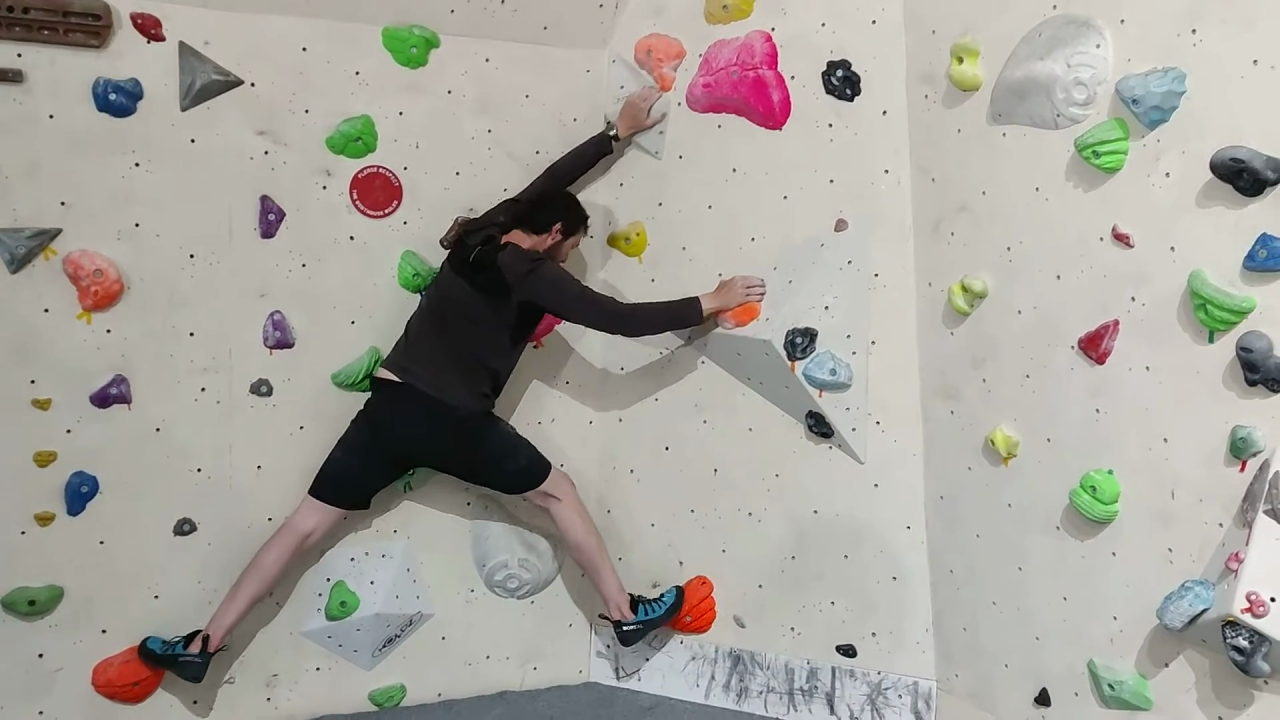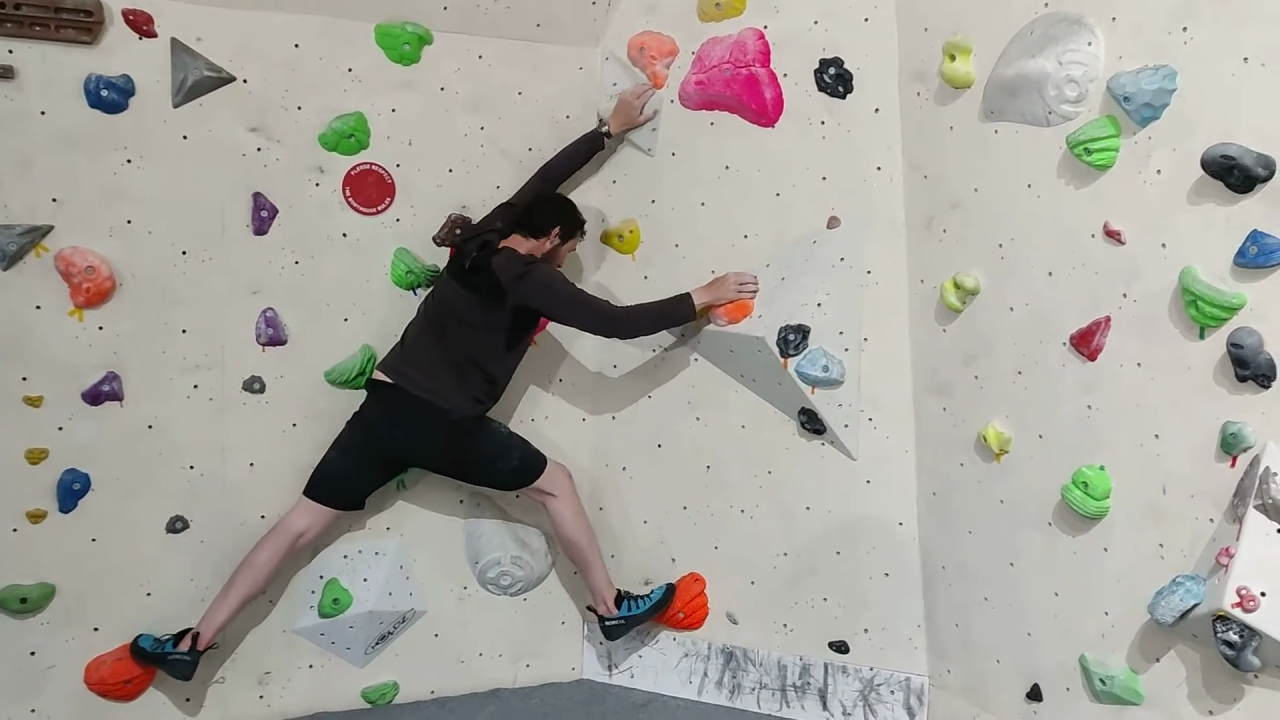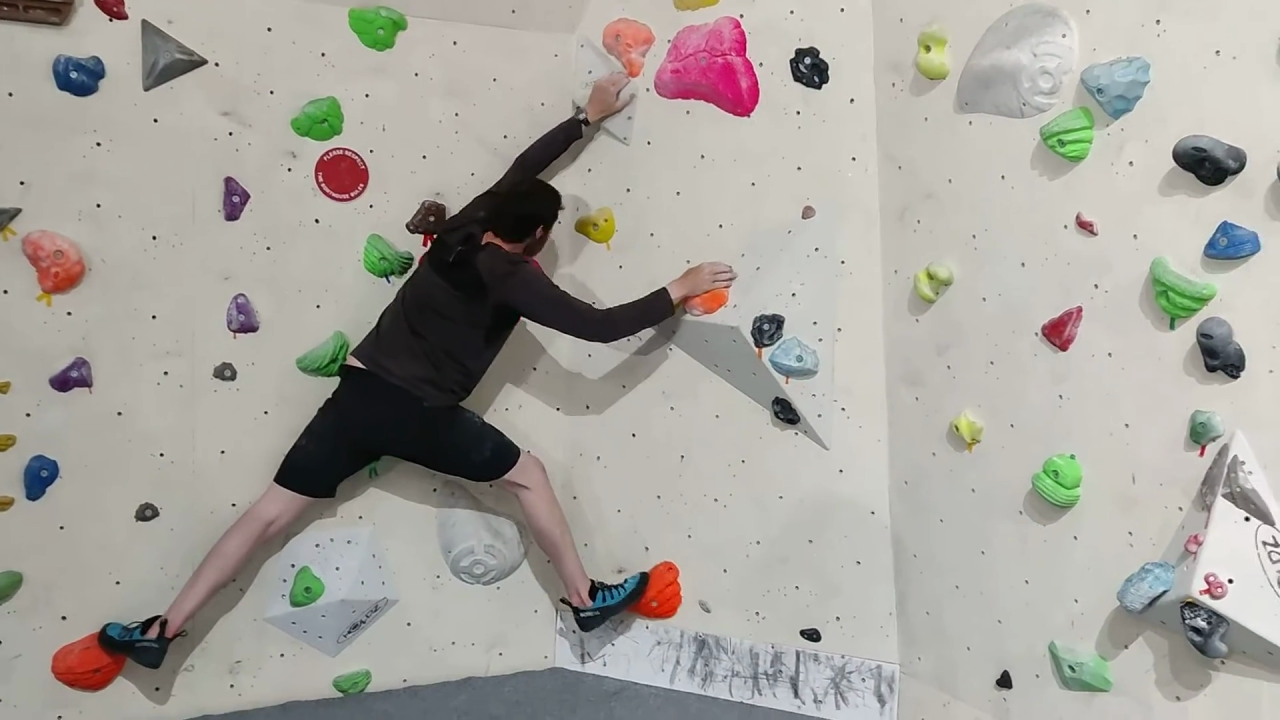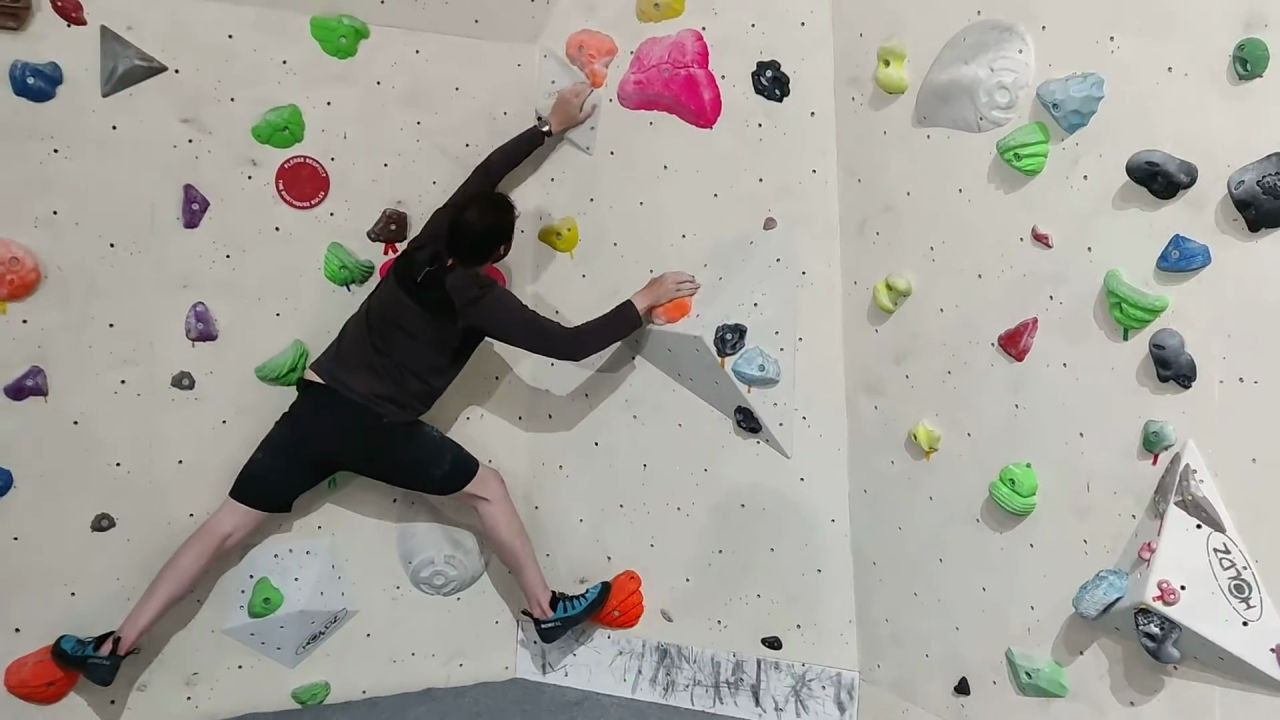
dt=0.4s
person 1, frame 1
left shoulder: (479, 233)
right shoulder: (533, 275)
left elbow: (548, 179)
right elbow: (626, 320)
left wrist: (616, 133)
right wrist: (710, 303)
left hip: (389, 406)
right hip: (452, 423)
left knee: (304, 525)
right knee: (558, 491)
left ankle: (203, 644)
right ankle: (623, 613)
person 1, frame 2
left shoulder: (482, 238)
right shoulder: (529, 279)
left elbow: (542, 179)
right elbow: (620, 323)
left wrist: (609, 129)
right wrist: (702, 297)
left hip: (385, 408)
right hip: (446, 428)
left knee: (298, 525)
right knee: (557, 484)
left ankle: (193, 643)
right ankle: (610, 607)
person 1, frame 3
left shoulder: (464, 228)
right shoulder: (510, 275)
left elbow: (522, 168)
right elbow: (601, 326)
left wrist: (587, 117)
right wrist: (678, 290)
left hip: (358, 395)
right hip: (418, 416)
left knee: (269, 513)
right knee: (529, 476)
left ankle: (161, 630)
right ankle: (583, 598)
person 1, frame 4
left shoulder: (428, 243)
right shoulder: (479, 299)
left elbow: (482, 176)
right elbow: (571, 343)
left wrist: (549, 127)
right wrist: (645, 301)
left hip: (315, 409)
right hip: (375, 431)
left knee: (223, 528)
right knee: (487, 488)
left ankle: (113, 647)
right ankle: (545, 609)
